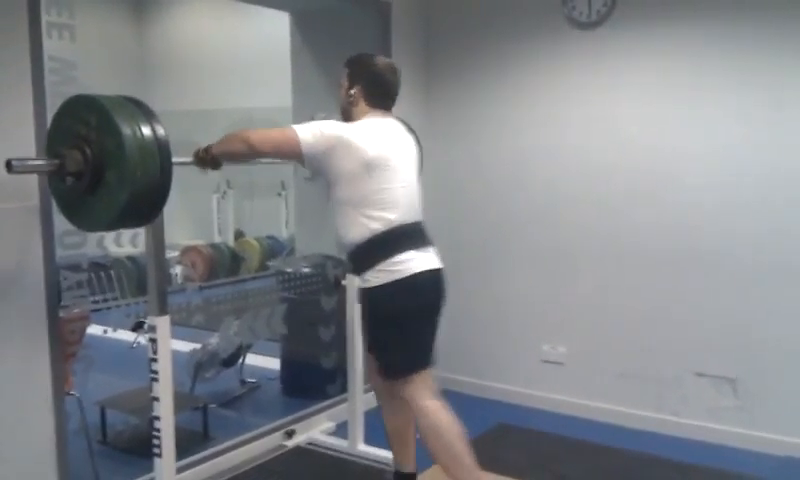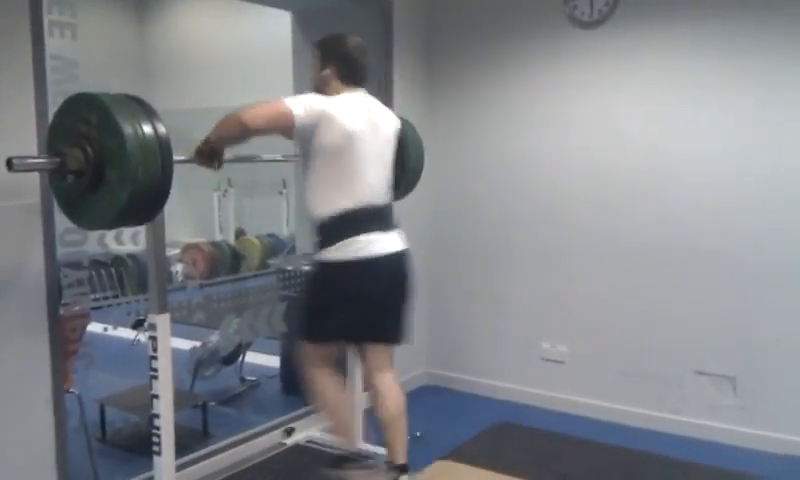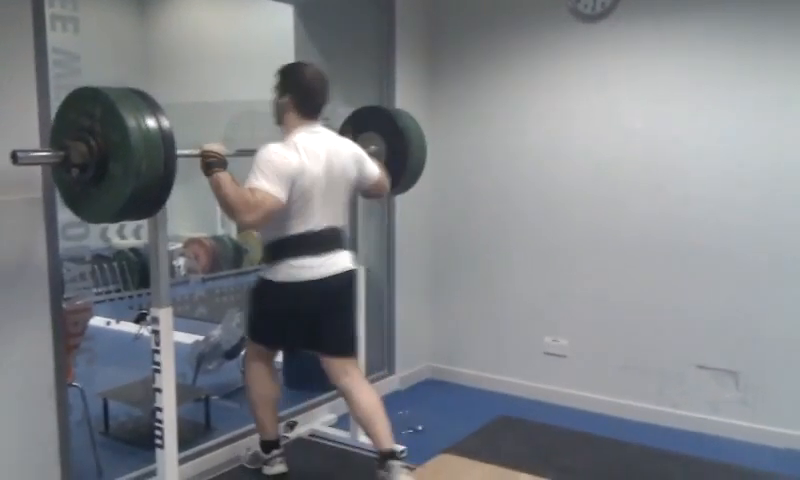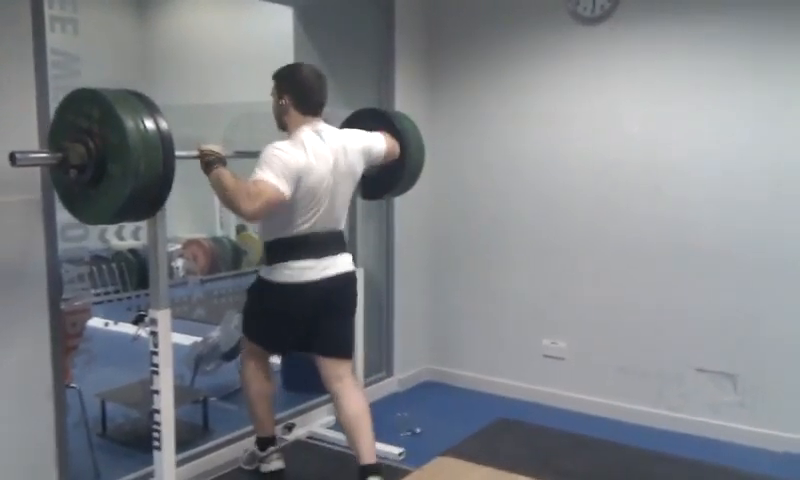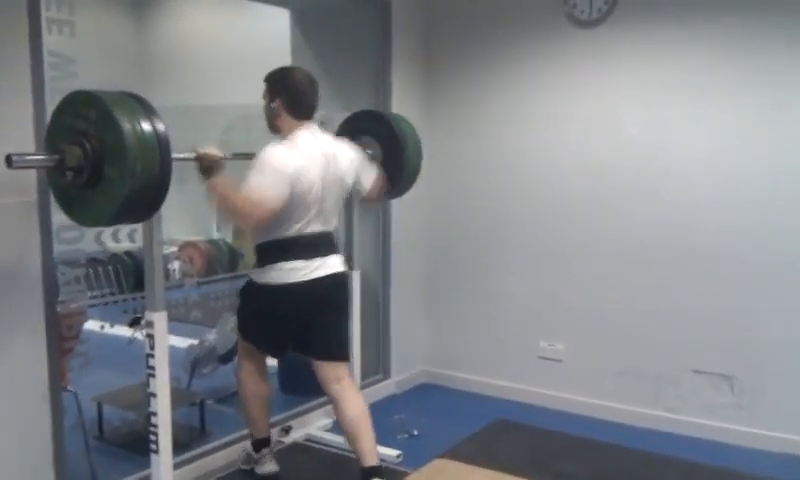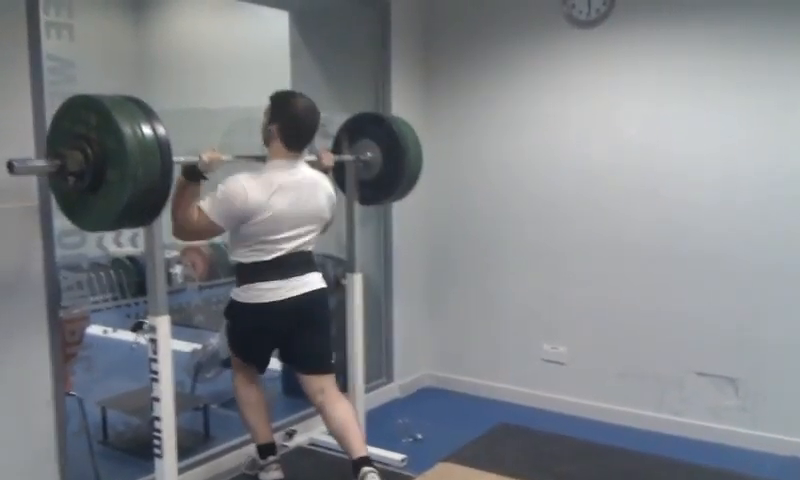
dt=0.3s
person 1, frame 1
left shoulder: (340, 137)
right shoulder: (399, 135)
left elbow: (256, 142)
left wrist: (211, 152)
left hip: (394, 282)
right hip: (421, 272)
left knee: (419, 397)
right knee: (384, 377)
person 1, frame 2
left shoulder: (322, 109)
right shoulder: (383, 115)
left elbow: (248, 120)
left wrist: (209, 147)
left hip: (346, 261)
right hip: (391, 254)
left knee: (317, 360)
right knee: (380, 367)
person 1, frame 3
left shoulder: (279, 155)
right shoulder: (347, 148)
left elbow: (249, 214)
right elbow: (382, 186)
left wrist: (216, 168)
left hip: (290, 279)
right hip: (338, 272)
left knee: (258, 358)
right knee: (347, 374)
person 1, frame 4
left shoulder: (286, 153)
right shoulder: (351, 142)
left elbow: (251, 205)
right elbow: (394, 148)
left wrist: (214, 166)
left hip: (288, 280)
right hip: (338, 275)
left knee: (254, 357)
right knee: (341, 379)
person 1, frame 5
left shoulder: (279, 157)
right shoulder: (343, 151)
left elbow: (249, 216)
right elbow: (375, 190)
left wrist: (213, 172)
left hip: (279, 282)
right hip: (330, 277)
left knee: (250, 358)
right knee: (339, 381)
person 1, frame 6
left shoulder: (244, 189)
right shoulder: (322, 186)
left elbow: (185, 228)
left wrist: (192, 175)
left hip: (258, 302)
right hip: (309, 294)
left knee: (246, 372)
right knee: (324, 390)
